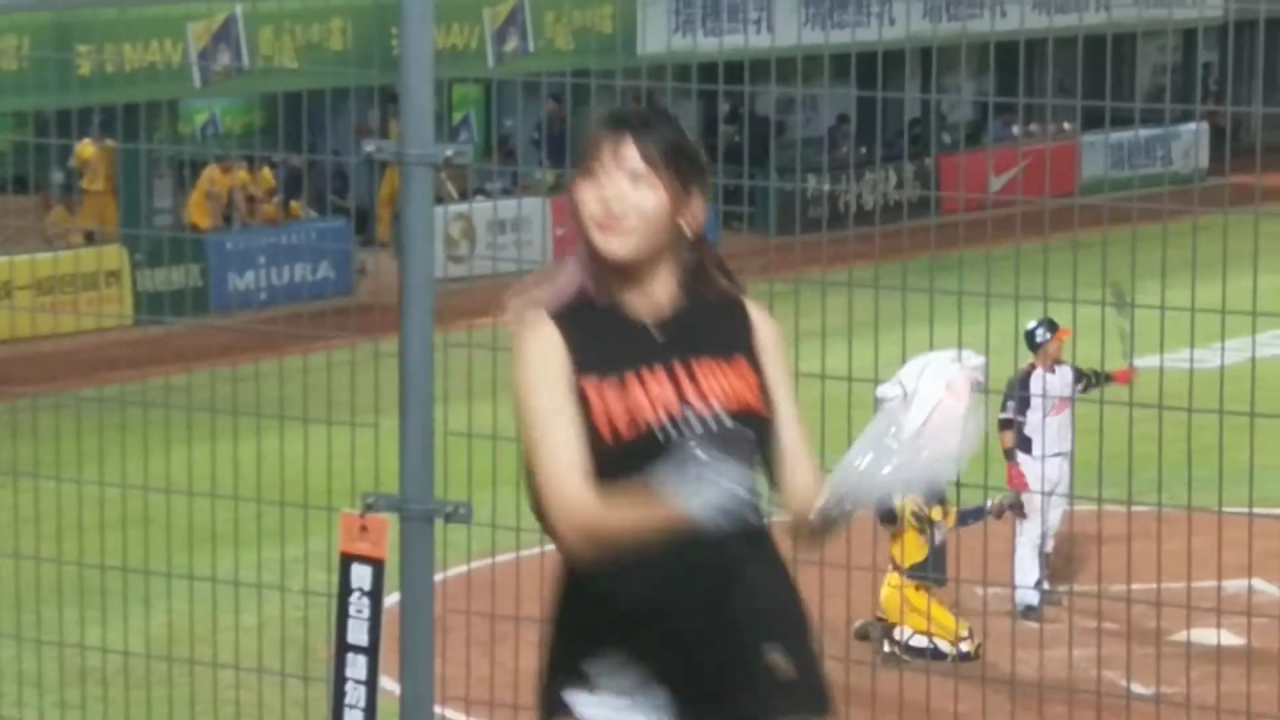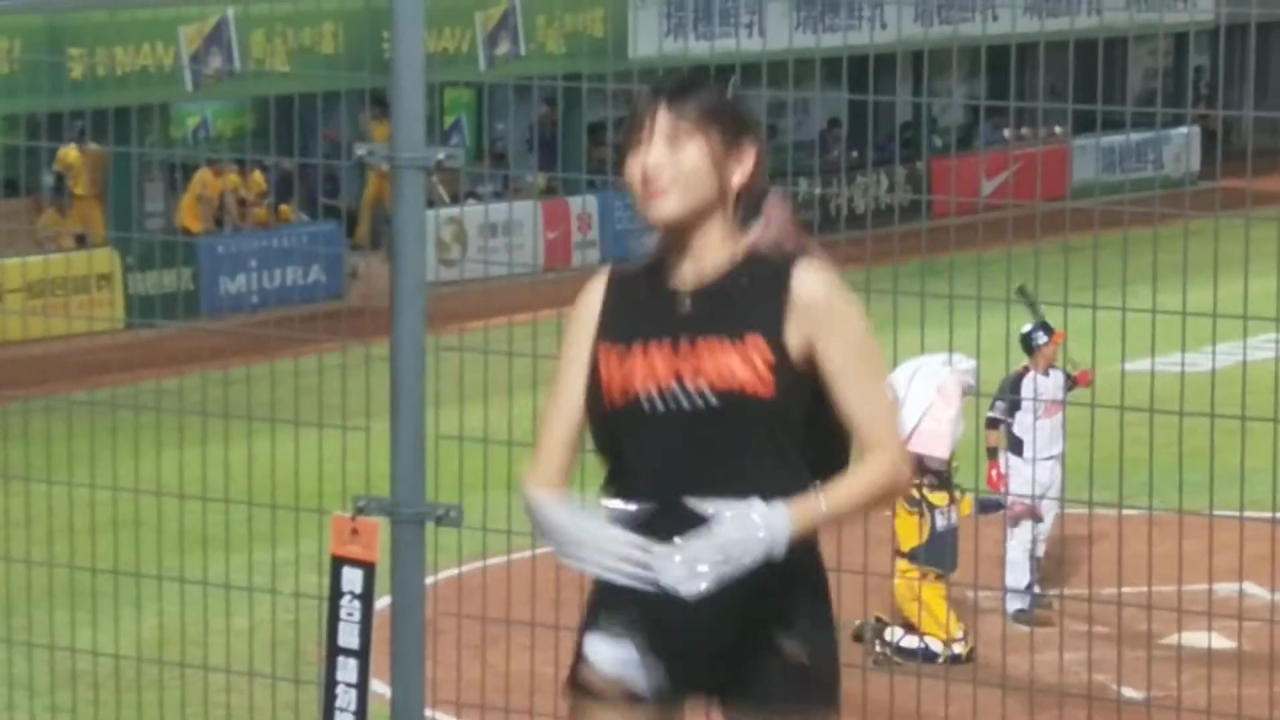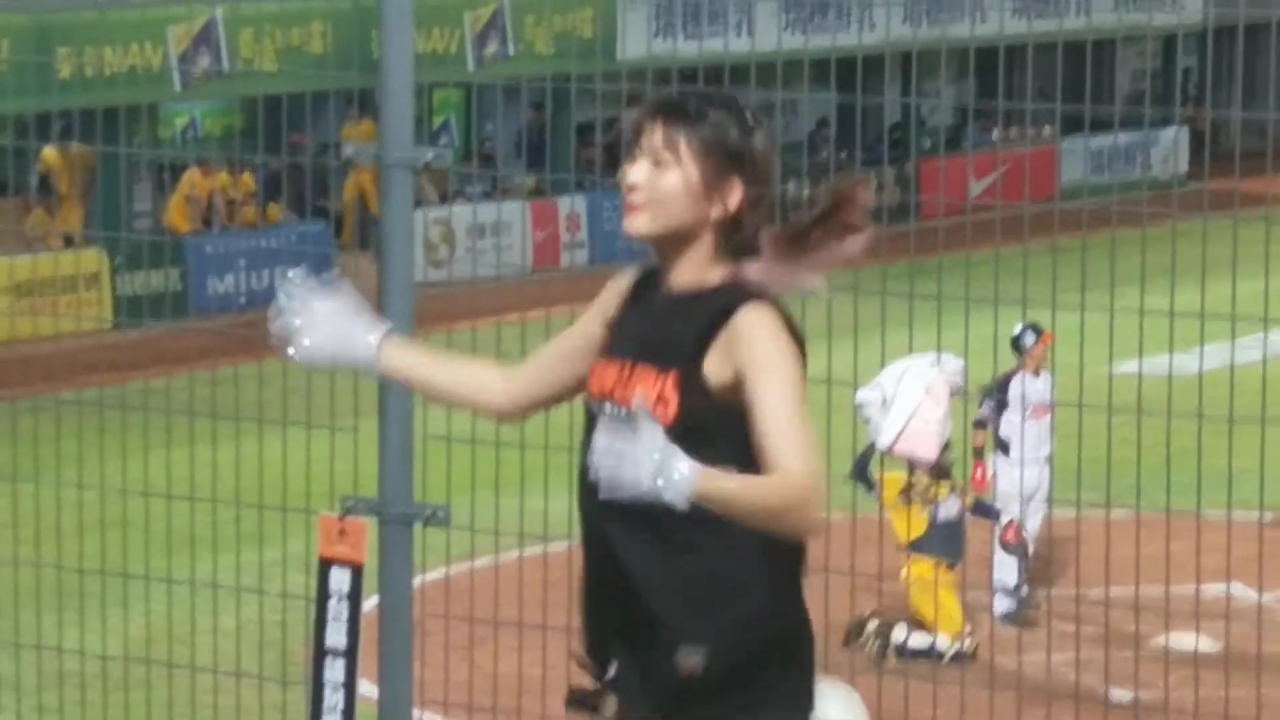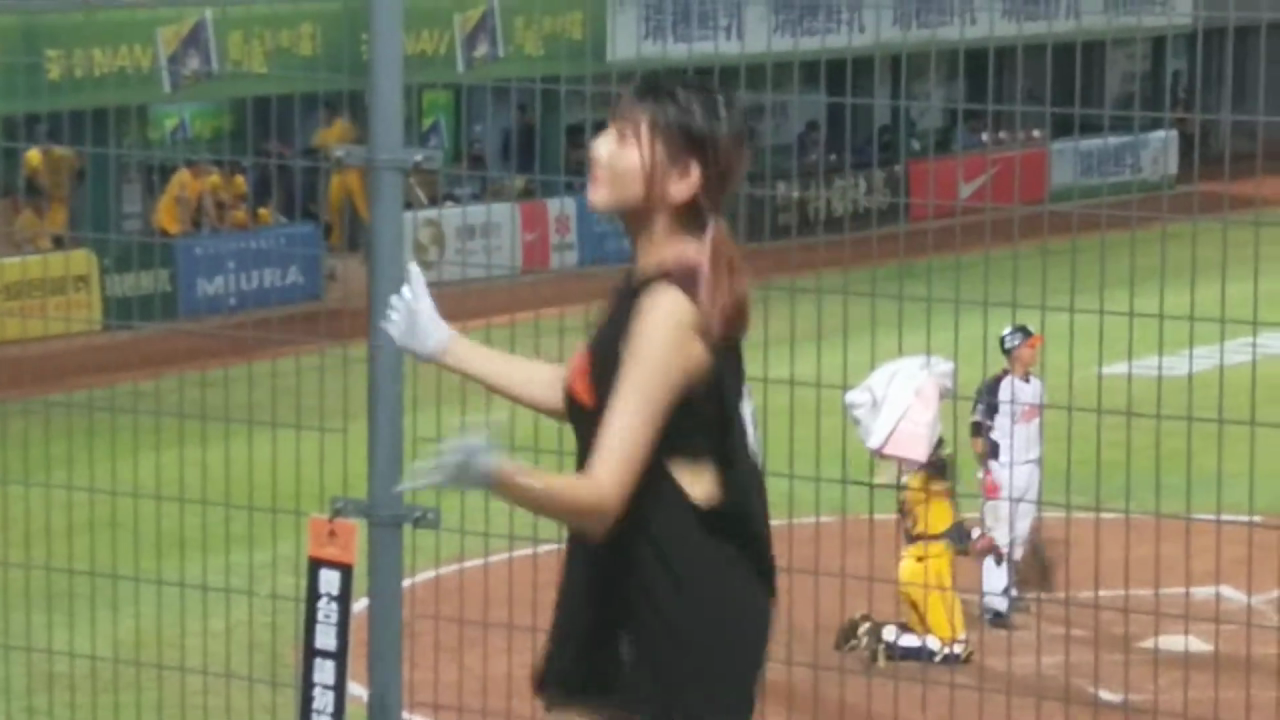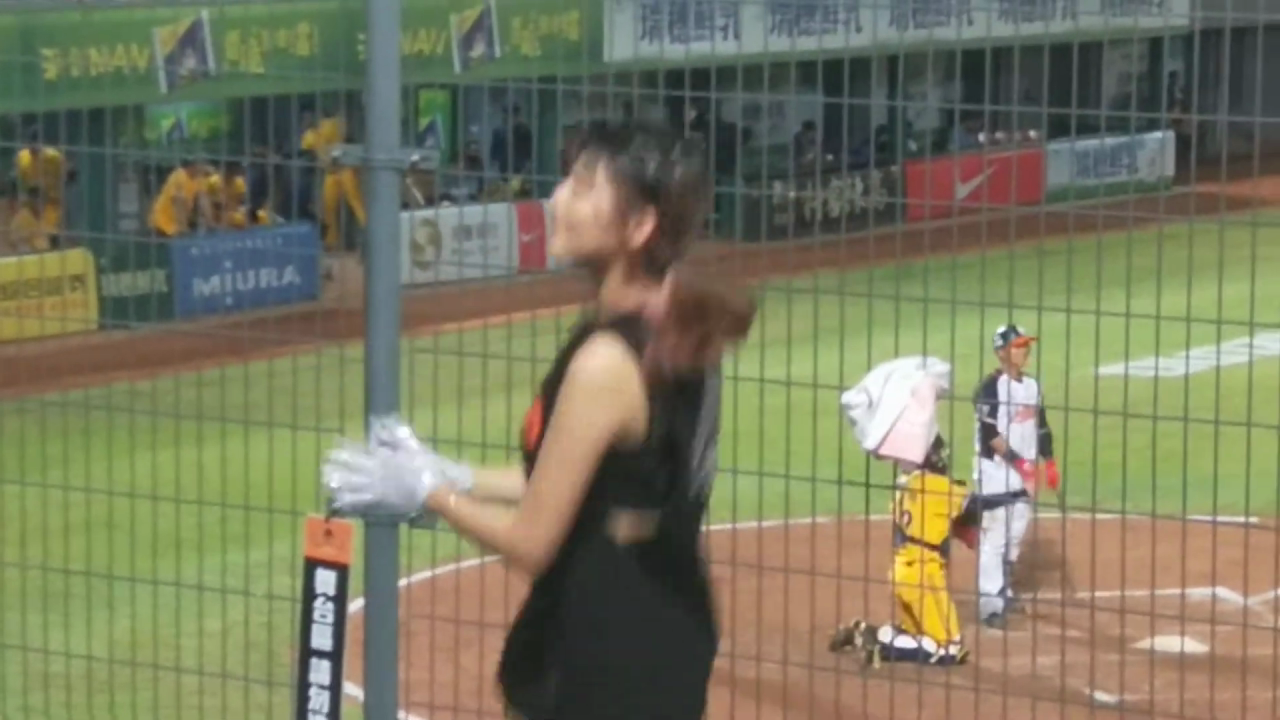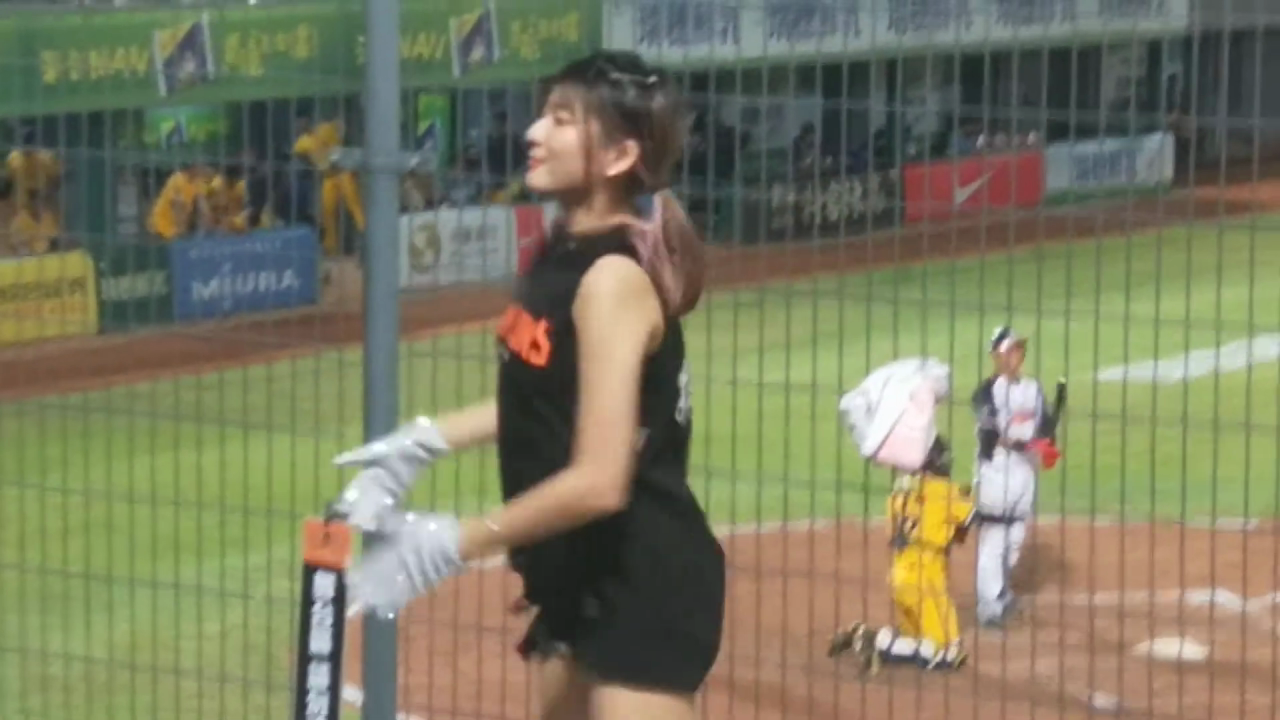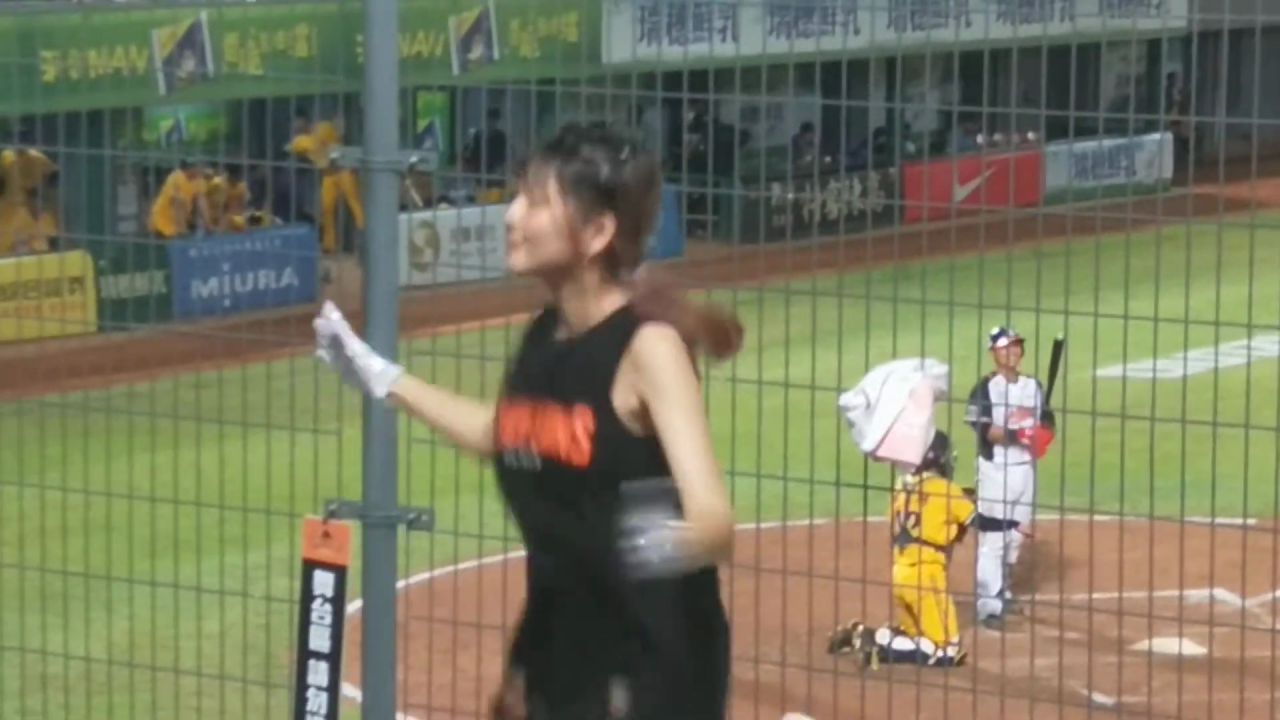
dt=0.2s
person 1, frame 1
left shoulder: (745, 326)
right shoulder: (550, 336)
left elbow: (801, 491)
right elbow: (572, 520)
right wrist: (678, 498)
left hip: (749, 639)
right hip: (614, 650)
person 1, frame 2
left shoulder: (798, 291)
right shoulder: (605, 298)
left elbow: (887, 464)
right elbow: (545, 473)
left wrist: (777, 523)
right wrist: (559, 517)
left hip: (771, 618)
right hip: (635, 607)
person 1, frame 3
left shoulder: (749, 326)
right shoulder: (633, 297)
left elbow: (802, 504)
right elbow: (511, 391)
left wrist: (683, 479)
right wrist: (371, 346)
left hip: (734, 648)
right hip: (643, 635)
person 1, frame 4
left shoulder: (669, 310)
right shoulder: (658, 287)
left elbow: (599, 499)
right elbow: (574, 398)
left wrist: (492, 470)
right wrist: (437, 341)
left hip: (691, 619)
right hip: (637, 609)
person 1, frame 5
left shoulder: (606, 362)
right shoulder: (669, 335)
left elbow: (532, 546)
left wrist: (419, 489)
right wrist: (451, 476)
left hip: (629, 652)
right hip: (609, 635)
person 1, frame 6
left shoulder: (613, 278)
right shoulder: (564, 253)
left elbow: (599, 482)
left wrist: (452, 540)
right wrist: (426, 438)
left hip: (649, 585)
right hip: (582, 579)
person 1, frame 7
left shoulder: (648, 350)
right shoulder: (541, 338)
left elbow: (713, 516)
right elbow: (504, 439)
left wrist: (672, 541)
right wrist: (382, 378)
left hip: (654, 658)
right hip: (562, 633)
person 2, frame 1
left shoulder: (1067, 372)
right shoulder: (1024, 380)
left elbow: (1088, 379)
right elbow: (1006, 423)
left wrist: (1114, 377)
right wrist: (1012, 464)
left hip: (1062, 461)
right hip: (1033, 464)
left knee: (1052, 527)
right knee: (1031, 530)
left ankle: (1041, 583)
right ankle: (1026, 598)
person 2, frame 2
left shoulder: (1057, 376)
right shoulder: (1017, 382)
right elbow: (994, 422)
left wrist: (1076, 380)
right wrist: (993, 463)
left hip: (1054, 464)
right hip: (1025, 466)
left knee: (1043, 530)
right knee: (1021, 533)
left ankle: (1032, 587)
right ankle: (1017, 602)
person 2, frame 3
left shoulder: (1047, 379)
right shoulder: (1005, 383)
right elbow: (982, 422)
right wrist: (979, 462)
left hip: (1042, 466)
right hip: (1012, 467)
left knee: (1030, 531)
left ankle: (1017, 588)
right ankle: (1004, 601)
person 2, frame 4
left shoulder: (1037, 384)
right shoulder: (994, 386)
right elbow: (978, 431)
right wrist: (985, 471)
left hip: (1029, 469)
right hip: (1001, 470)
left knee: (1020, 536)
right knee: (999, 537)
left ankle: (1007, 590)
right ankle: (994, 604)
person 2, frame 5
left shoulder: (1032, 385)
right shoulder: (991, 386)
left elbow: (1040, 427)
right elbow: (989, 434)
left wrist: (1048, 462)
right wrist: (1019, 463)
left hip: (1027, 470)
right hip: (996, 469)
left knee: (1015, 536)
right knee: (994, 537)
left ankle: (1002, 592)
right ankle: (990, 604)
person 2, frame 6
left shoulder: (1033, 388)
right shoulder: (988, 389)
left elbow: (1044, 426)
right elbow: (991, 435)
left wrist: (1048, 448)
right wrist: (1028, 446)
left hip: (1026, 472)
right hip: (995, 472)
left knee: (1015, 538)
right knee: (993, 540)
left ankle: (1002, 594)
right ankle: (989, 607)
person 2, frame 7
left shoulder: (1033, 386)
right shoulder: (986, 387)
left elbow: (1047, 422)
right elbow: (983, 429)
left wrist: (1043, 435)
right wrist: (1017, 434)
left hip: (1026, 469)
right hip: (995, 469)
left knee: (1017, 535)
right knee: (992, 537)
left ankle: (1001, 592)
right ankle: (988, 605)
person 3, frame 1
left shoulder: (937, 507)
right shoulder: (907, 508)
left elbow: (959, 518)
right elbow: (885, 516)
left wrist: (994, 507)
left hip: (922, 592)
right hip: (907, 593)
right knee: (966, 647)
left ankle: (883, 628)
right ankle: (894, 637)
person 3, frame 2
left shoulder: (950, 494)
right shoulder: (907, 497)
left elbow: (976, 505)
left wrist: (1008, 504)
left hip: (936, 581)
right hip: (916, 581)
right knee: (955, 649)
left ankle: (879, 630)
right ankle: (886, 637)
person 3, frame 3
left shoulder: (950, 486)
right shoulder: (900, 487)
left elbow: (974, 504)
right elbow: (859, 473)
left wrist: (1003, 520)
right wrist: (878, 439)
left hip: (940, 572)
right hip: (925, 574)
left knee: (945, 633)
right knee: (958, 647)
left ankle: (878, 626)
right ankle: (890, 637)
person 3, frame 4
right shoulder: (919, 483)
left elbow: (948, 520)
left wrist: (972, 537)
left hip: (914, 569)
right hip: (928, 571)
left knee: (919, 632)
right knee: (954, 650)
left ankle: (866, 630)
right ankle: (884, 641)
person 3, frame 5
left shoulder: (903, 487)
right shoulder: (937, 484)
right elbow: (975, 505)
left wrist: (957, 524)
left hip: (902, 571)
right hip: (925, 573)
left knee: (914, 638)
right knee: (947, 650)
left ankle: (863, 633)
right ankle: (880, 642)
person 3, frame 6
left shoulder: (899, 493)
right shoulder: (941, 491)
right elbow: (976, 517)
left hip: (900, 578)
right hip: (924, 578)
left knee: (911, 637)
right knee: (947, 654)
left ankle: (859, 637)
right ankle: (877, 646)
person 3, frame 7
left shoulder: (902, 487)
right shoulder: (946, 491)
right elbow: (976, 523)
left hip: (900, 573)
right hip: (925, 576)
left knee: (913, 637)
right knee: (946, 653)
left ankle: (860, 634)
right ankle: (873, 644)
